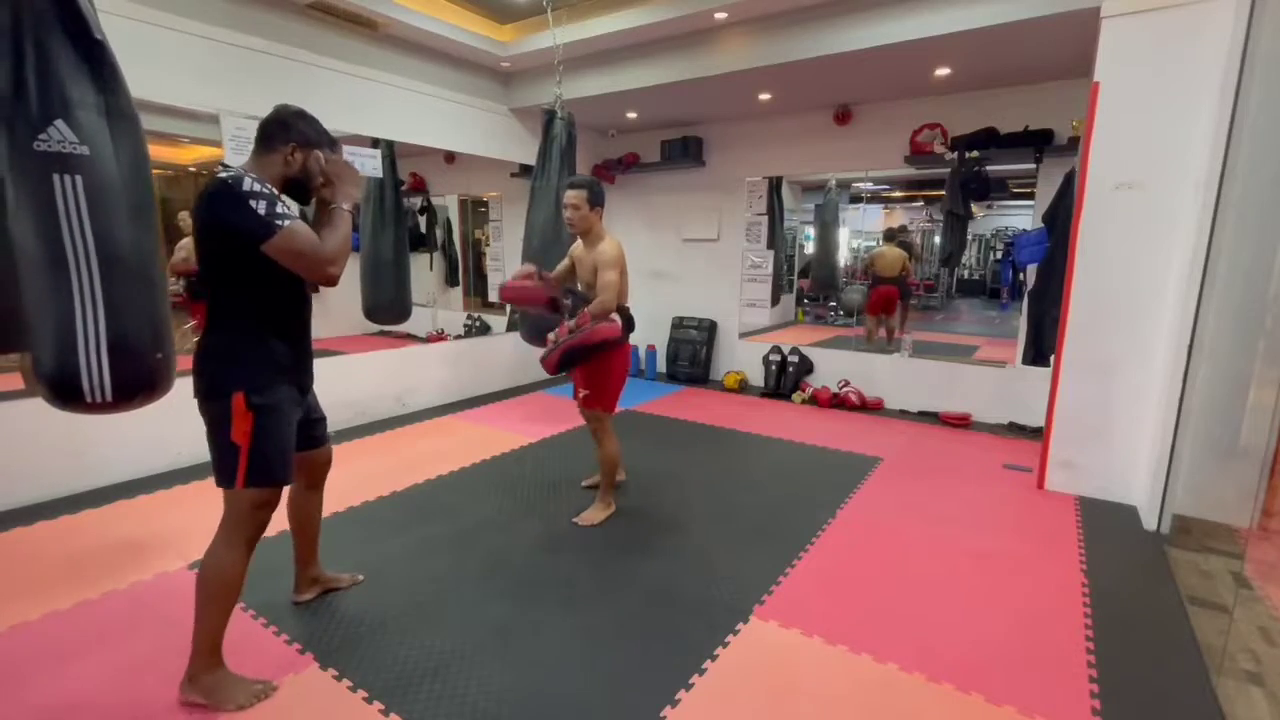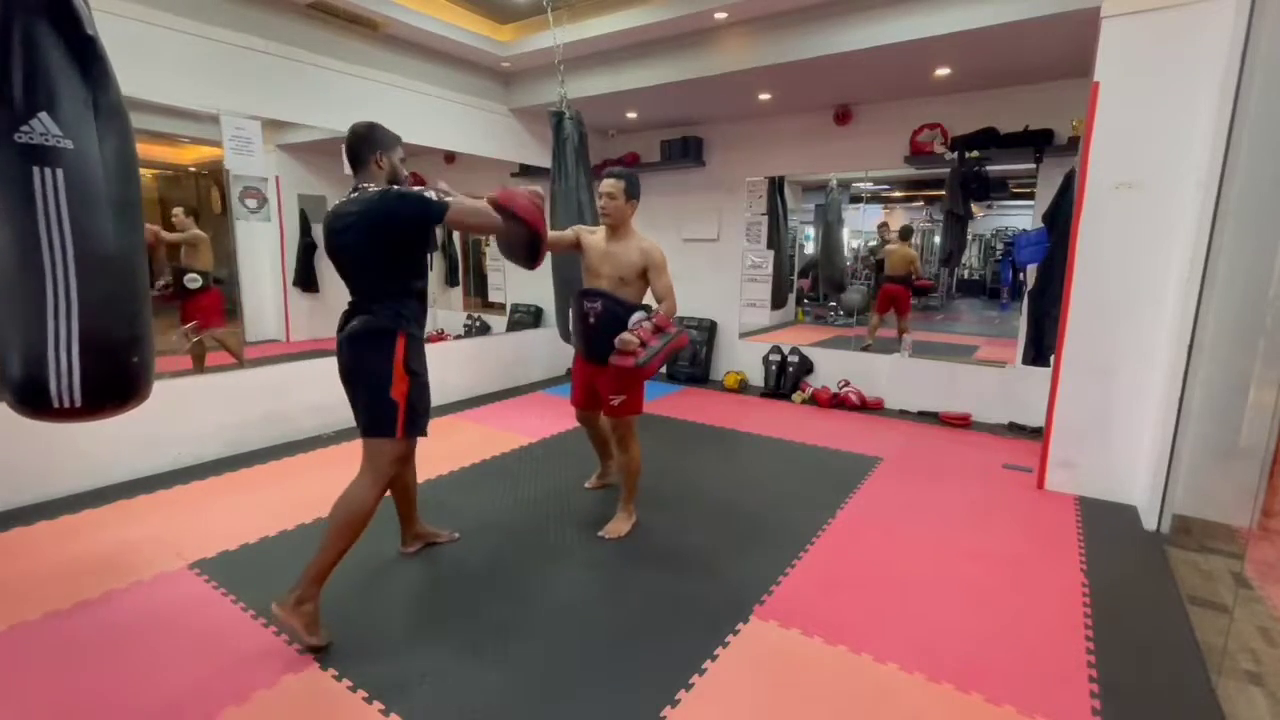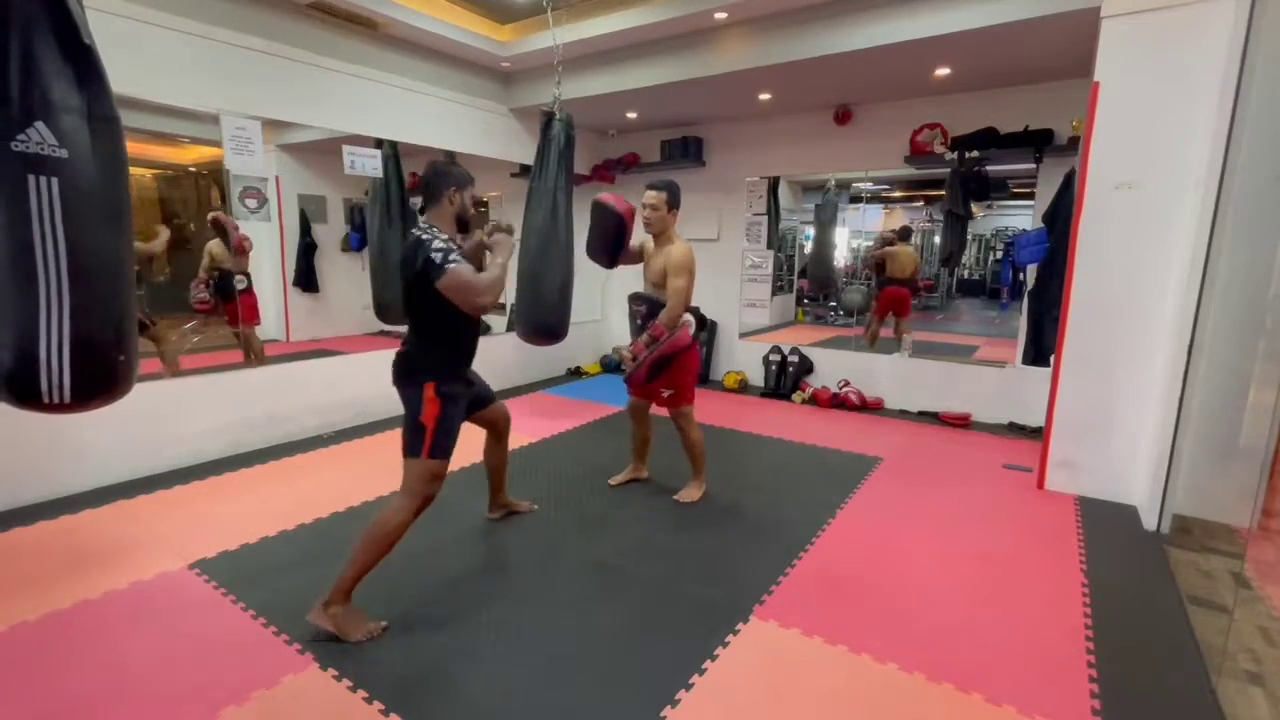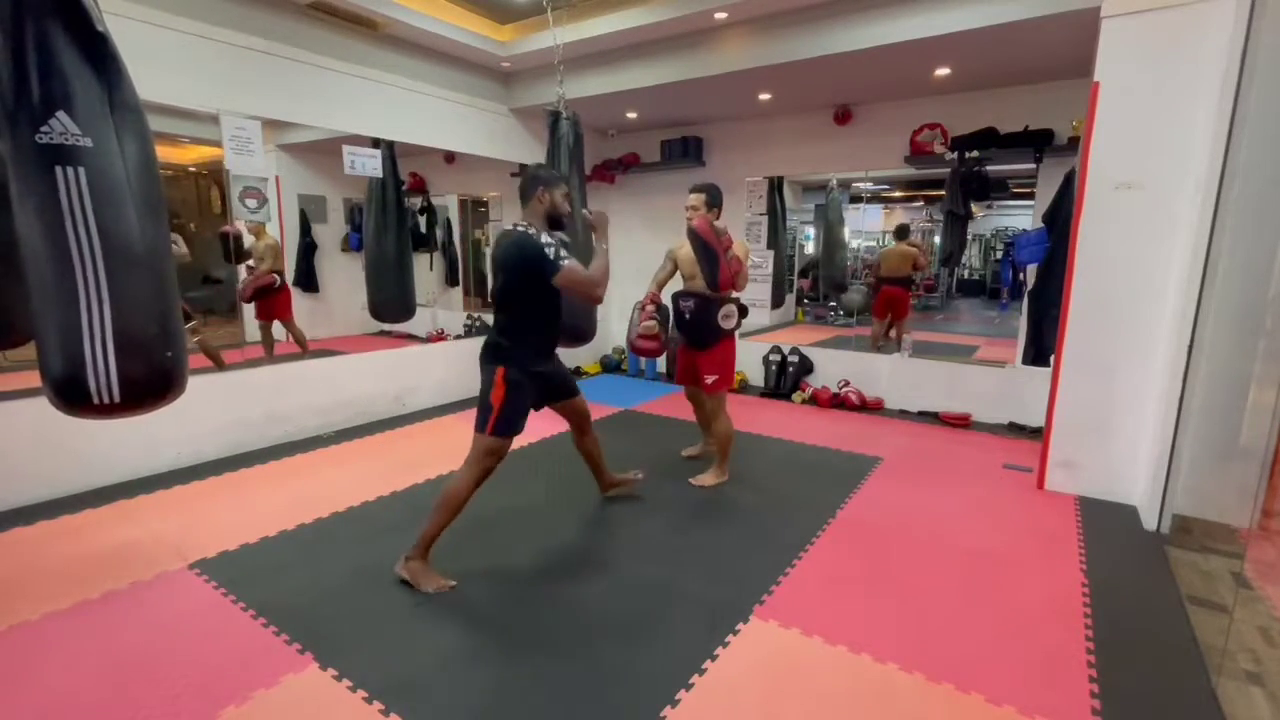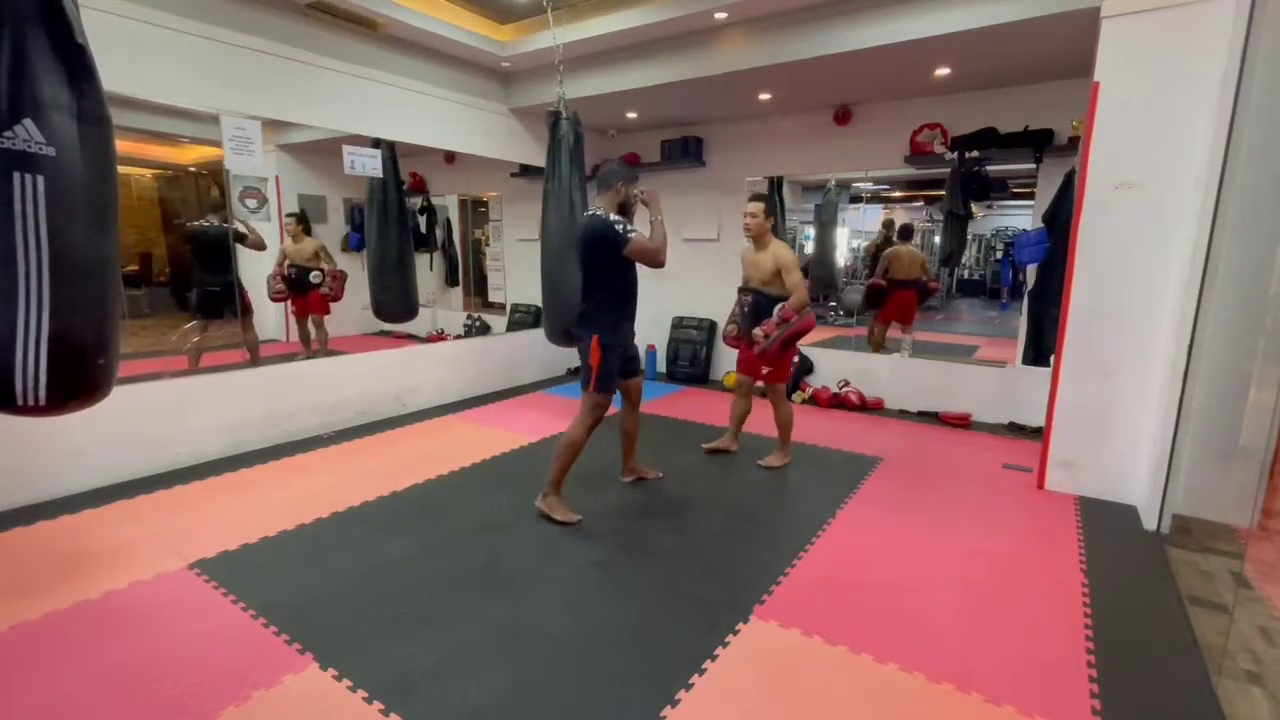
dt=1s
person 1, frame 1
left shoulder: (257, 198)
right shoulder: (239, 192)
left elbow: (301, 260)
right elbow: (326, 266)
left wrist: (324, 206)
right wrist: (344, 201)
left hip: (280, 372)
right hip: (247, 380)
left knee: (314, 465)
right knee: (246, 519)
left ankle: (309, 575)
right ankle: (202, 674)
person 1, frame 2
left shoulder: (339, 215)
right shoulder: (403, 202)
right elbow: (490, 220)
right wrist: (451, 197)
left hip: (359, 337)
right hip: (392, 341)
left knee: (398, 445)
right knee: (381, 464)
left ankle: (413, 530)
right ankle: (303, 598)
person 1, frame 3
left shoulder: (437, 239)
right shoulder: (432, 247)
right elbow: (479, 298)
left wrist: (487, 237)
right wrist: (500, 253)
left hip: (449, 369)
right hip: (431, 378)
left knee: (499, 420)
right knee: (420, 491)
left ankle: (499, 501)
right ankle: (336, 604)
person 1, frame 4
left shoulder: (512, 238)
right shoulder: (533, 245)
right elbow: (593, 290)
right wrist: (601, 238)
left hip: (540, 358)
right hip: (510, 365)
left knee: (581, 417)
right knee: (482, 464)
left ankle: (606, 481)
right ankle: (416, 558)
person 1, frame 5
left shoulder: (601, 222)
right shoulder: (605, 225)
left elbow: (634, 249)
right elbow: (658, 256)
left wrist: (635, 214)
right wrist: (655, 211)
left hip: (616, 328)
right hip: (601, 331)
left knee: (633, 393)
right knee: (592, 412)
left ankle: (629, 467)
right ankle: (550, 494)
person 2, frame 1
left shoulder: (608, 251)
right shoulder: (577, 248)
left elbow: (606, 305)
right elbow: (557, 281)
left hip: (607, 349)
left knee: (599, 421)
right knee: (594, 415)
left ankle: (605, 500)
right ankle: (614, 470)
person 2, frame 2
left shoulder: (647, 252)
right shoulder: (583, 236)
left elbow: (668, 305)
left hip: (620, 354)
right hip: (586, 351)
left knee: (623, 431)
right knee: (587, 416)
left ankle: (627, 511)
right ankle: (607, 466)
person 2, frame 3
left shoulder: (678, 254)
right shoulder: (648, 247)
left elbow: (675, 310)
right elbow: (615, 258)
left knee: (682, 417)
right knee: (636, 408)
left ankle: (698, 480)
right ankle: (638, 467)
person 2, frame 4
left shoulder: (733, 248)
right shoulder: (678, 250)
left elbow: (739, 284)
right elbow: (657, 284)
left hip: (717, 336)
right hip: (690, 334)
left knee: (714, 404)
right knee: (693, 394)
left ankle: (721, 468)
right ankle: (708, 441)
person 2, frame 5
left shoulder: (783, 255)
right shoulder: (748, 252)
left elbow: (801, 297)
right wrist: (738, 321)
right hip: (753, 330)
left knee: (776, 393)
right knee: (742, 384)
left ankle: (783, 451)
right ankle: (731, 438)
